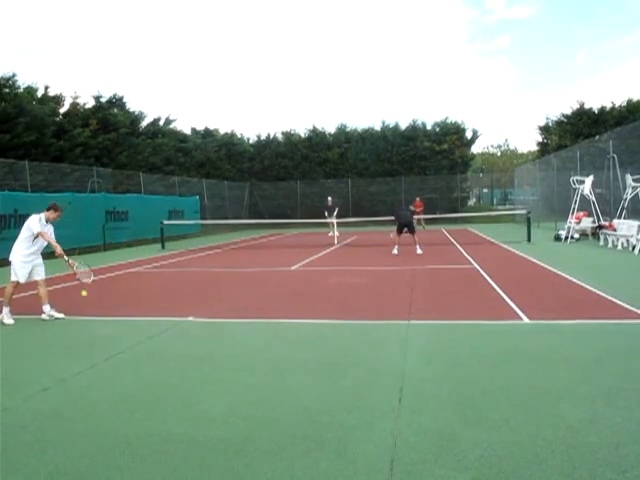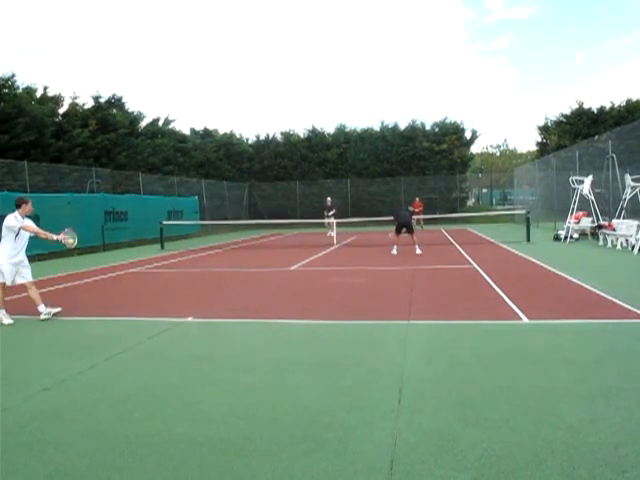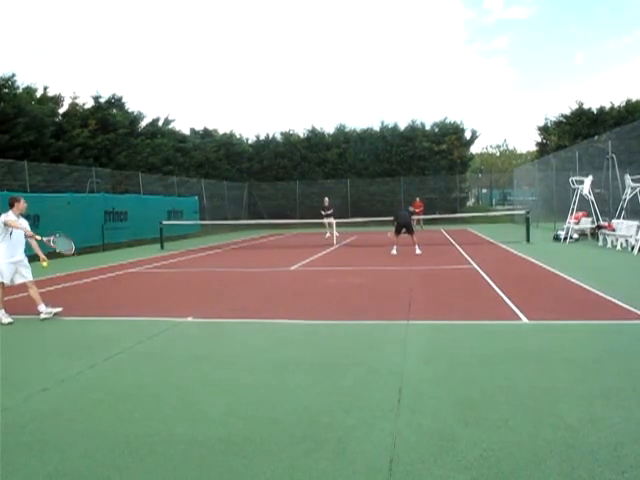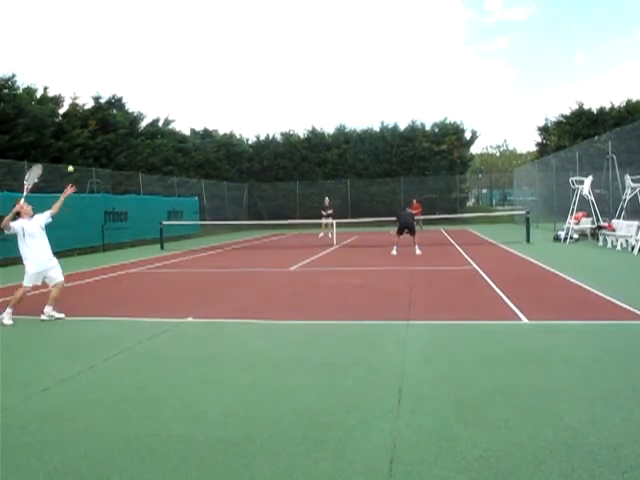
dt=0.4s
person 1, frame 1
left shoulder: (49, 227)
right shoulder: (34, 220)
left elbow: (53, 244)
right elbow: (43, 235)
right wrist: (58, 247)
left hip: (35, 258)
right hip: (21, 256)
left knee: (41, 282)
right knee: (14, 283)
left ankle: (47, 311)
person 1, frame 2
left shoulder: (28, 221)
left elbow: (39, 233)
right elbow: (26, 228)
left wrist: (56, 237)
right wrist: (50, 235)
left hip: (21, 260)
left knee: (30, 284)
left ankle: (43, 311)
person 1, frame 3
left shoulder: (24, 221)
left elbow: (31, 239)
left wrist: (40, 254)
right wrist: (22, 228)
left hip: (20, 259)
left knee: (30, 283)
left ankle: (43, 310)
person 1, frame 4
left shoulder: (38, 218)
right shoulder: (19, 225)
left elbow: (53, 210)
left wrist: (64, 196)
right wrist: (13, 212)
left hip: (50, 259)
right hip: (35, 262)
left knee: (59, 283)
right knee: (25, 288)
left ankle: (48, 311)
